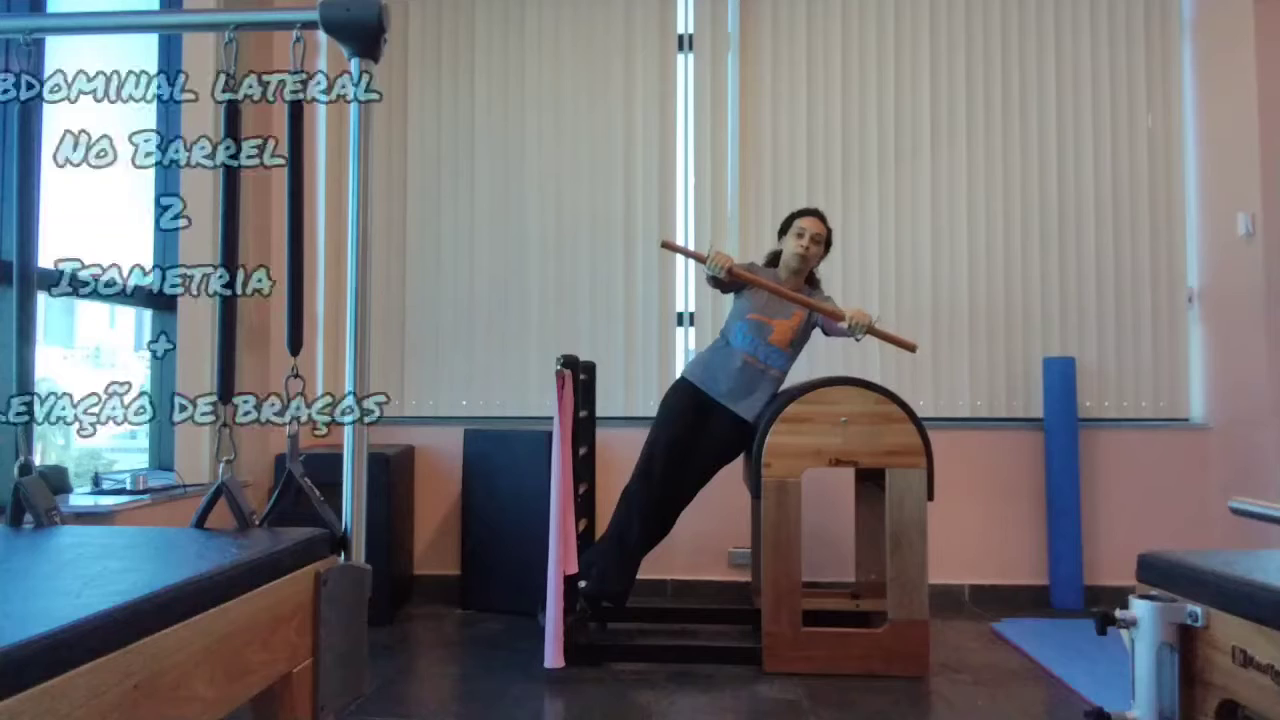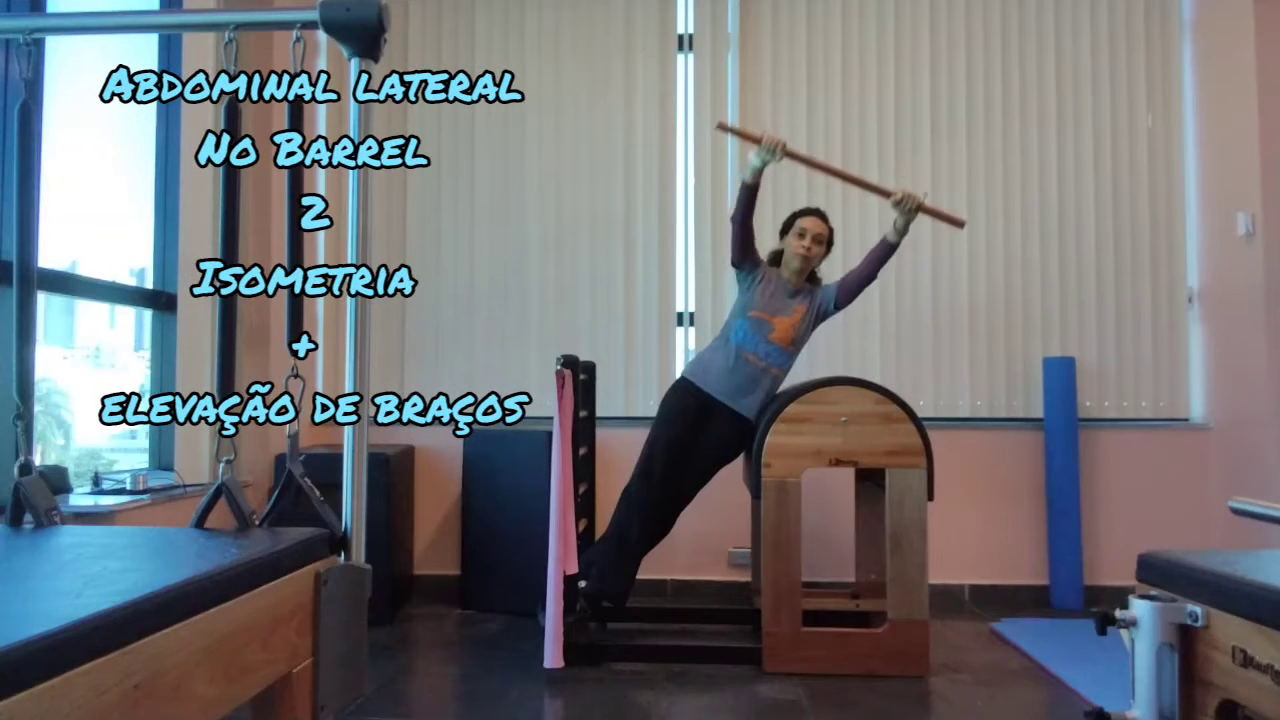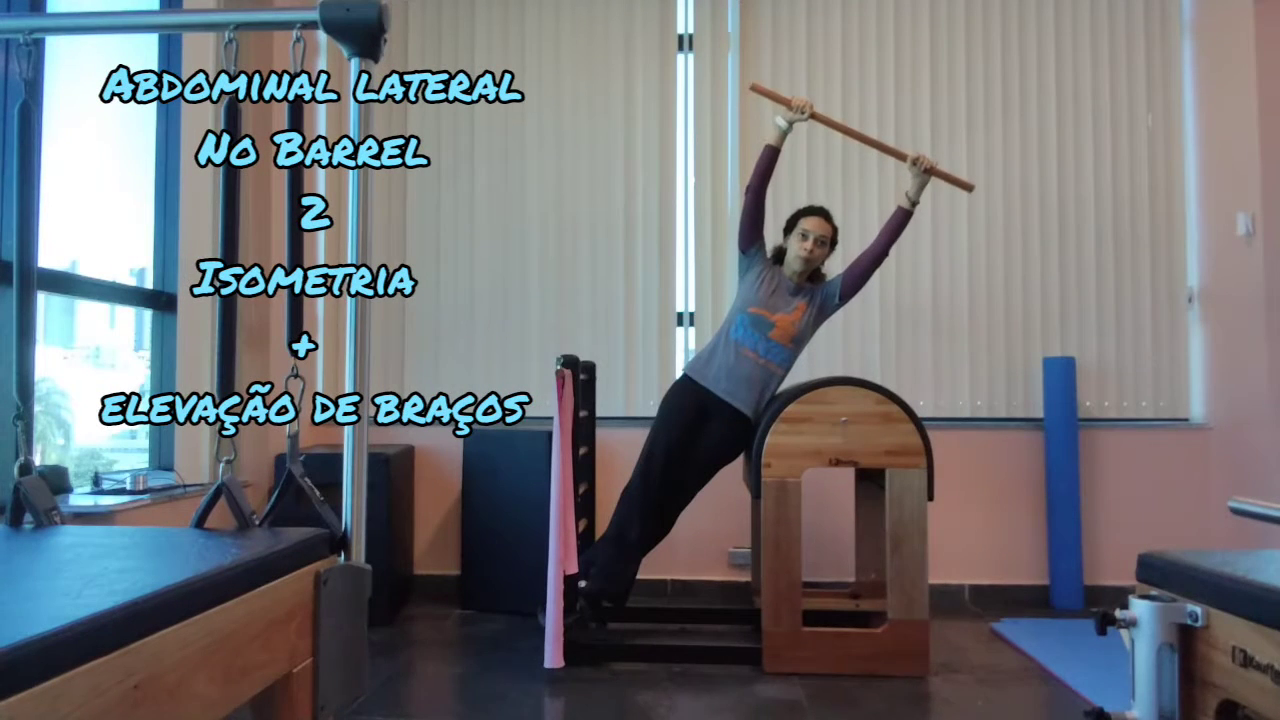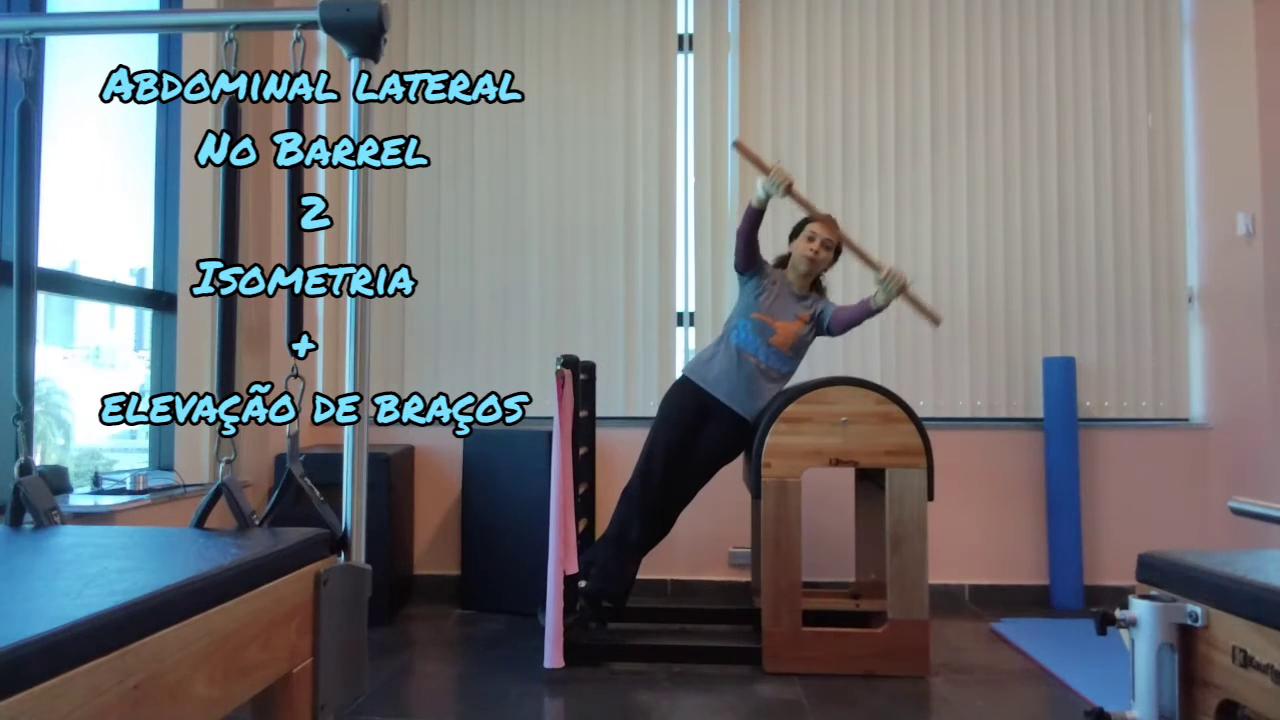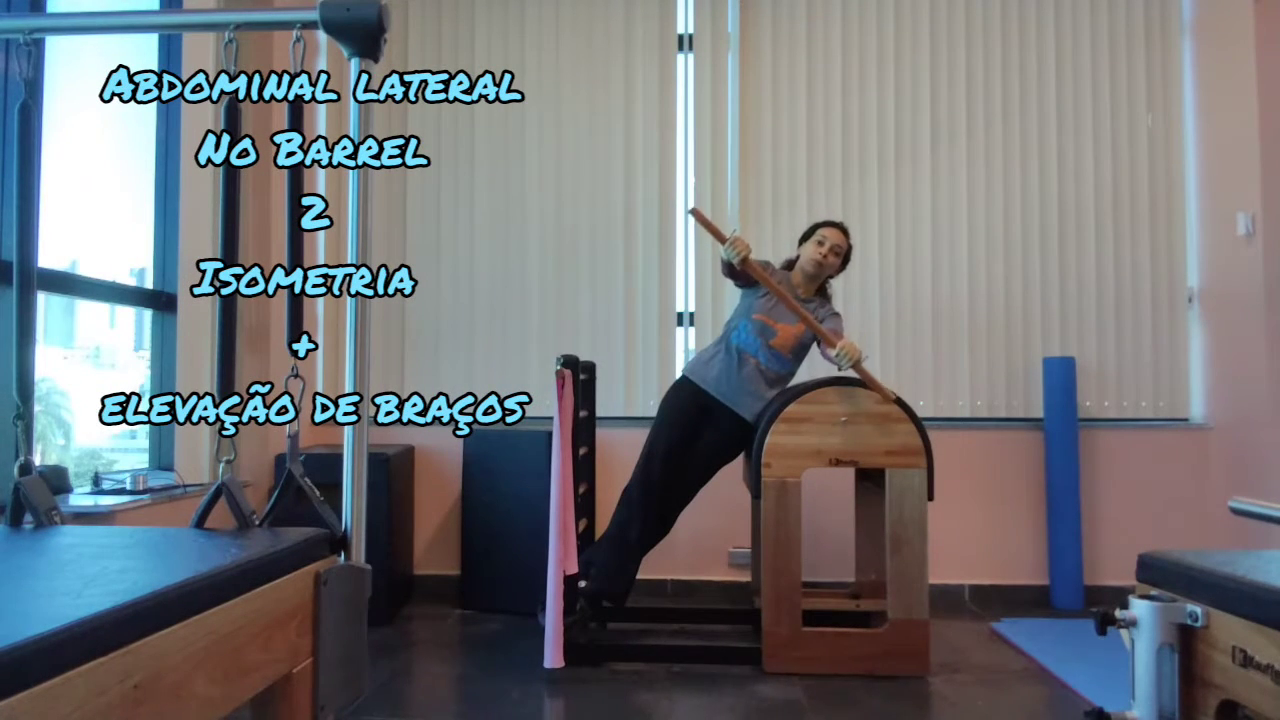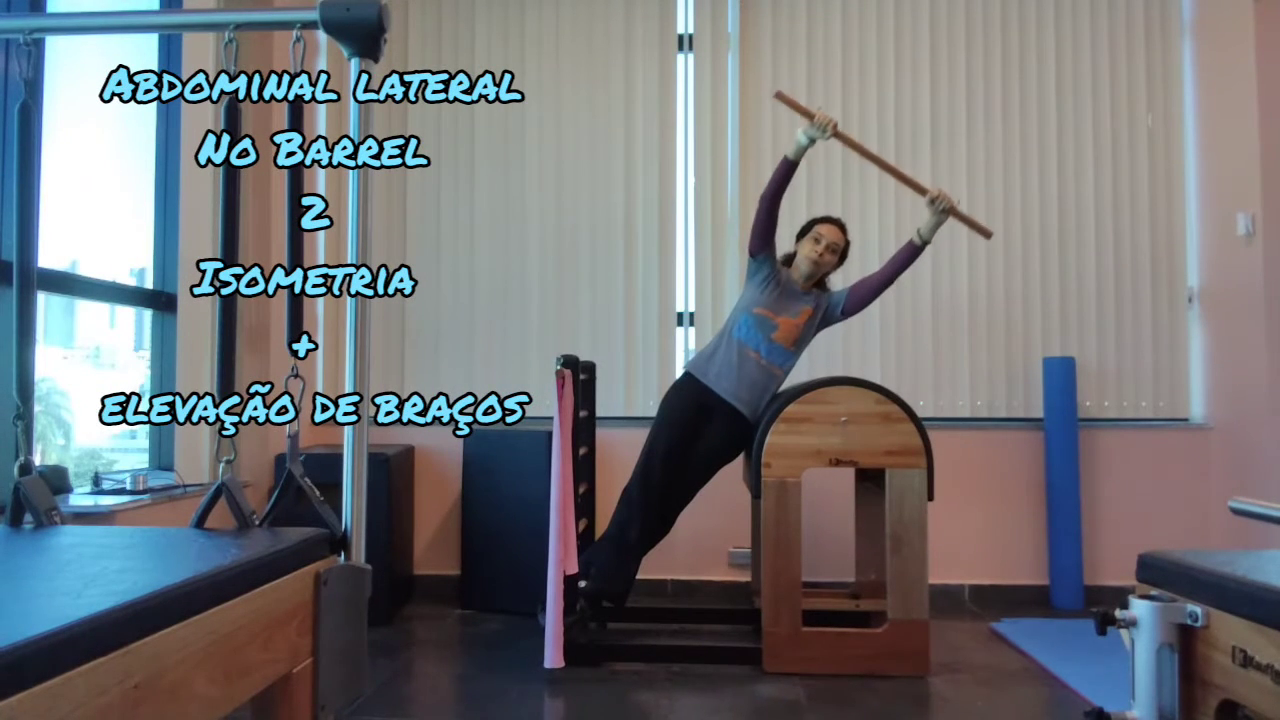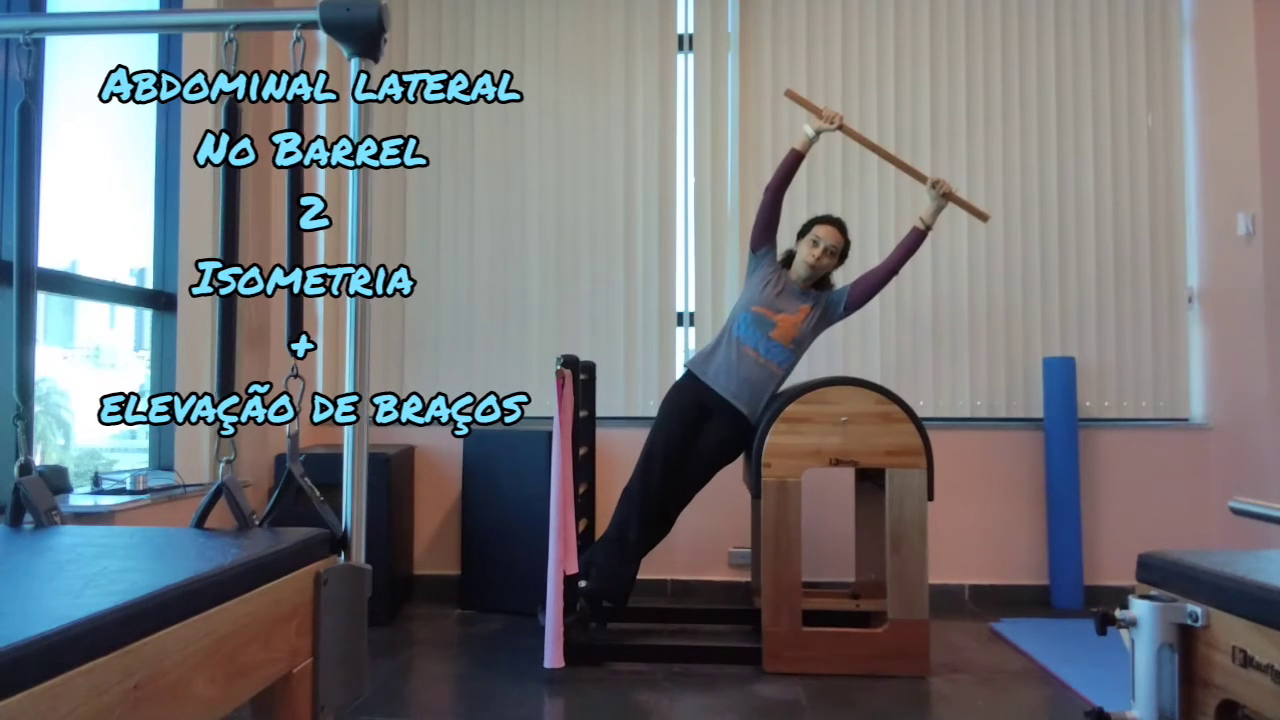
dt=0.7s
person 1, frame 1
left shoulder: (816, 301)
right shoulder: (753, 275)
left elbow: (835, 325)
right elbow: (717, 279)
left wrist: (854, 326)
right wrist: (715, 267)
left hip: (742, 414)
right hip: (697, 387)
left knee: (672, 499)
right knee: (648, 483)
left ankle: (604, 590)
right ankle: (593, 580)
person 1, frame 2
left shoulder: (819, 301)
right shoulder: (754, 274)
left elbow: (866, 272)
right elbow: (741, 222)
left wrist: (900, 227)
right wrist: (757, 166)
left hip: (741, 413)
right hip: (697, 387)
left knee: (672, 498)
right knee: (648, 482)
left ankle: (603, 586)
right ankle: (593, 579)
person 1, frame 3
left shoulder: (823, 297)
right shoulder: (757, 268)
left elbow: (876, 253)
right elbow: (753, 196)
left wrist: (912, 194)
right wrist: (782, 128)
left hip: (740, 413)
right hip: (697, 385)
left knee: (671, 500)
right knee: (647, 484)
left ankle: (600, 589)
right ankle: (591, 579)
person 1, frame 4
left shoulder: (818, 309)
right shoulder: (758, 276)
left elbow: (846, 319)
right elbow: (744, 241)
left wrist: (878, 301)
right wrist: (762, 196)
left hip: (740, 414)
right hip: (698, 386)
left knee: (670, 499)
right knee: (647, 484)
left ankle: (599, 591)
right ankle: (590, 579)
person 1, frame 5
left shoulder: (824, 314)
right shoulder: (765, 276)
left elbow: (833, 346)
right elbow: (734, 271)
left wrist: (844, 353)
right wrist: (731, 255)
left hip: (742, 416)
right hip: (698, 386)
left knee: (670, 500)
right knee: (647, 485)
left ankle: (601, 588)
right ankle: (592, 580)
person 1, frame 6
left shoulder: (825, 307)
right shoulder: (764, 270)
left elbow: (882, 279)
right elbow: (767, 203)
left wrist: (928, 230)
right wrist: (803, 144)
left hip: (739, 414)
right hip: (698, 385)
left knee: (671, 499)
right knee: (649, 482)
left ankle: (602, 586)
right ankle: (592, 578)
person 1, frame 7
left shoulder: (827, 305)
right shoulder: (765, 268)
left elbow: (888, 269)
right elbow: (772, 196)
left wrist: (930, 215)
right wrist: (810, 136)
left hip: (739, 415)
right hip: (698, 385)
left knee: (670, 499)
right knee: (647, 483)
left ankle: (602, 586)
right ankle: (592, 578)
